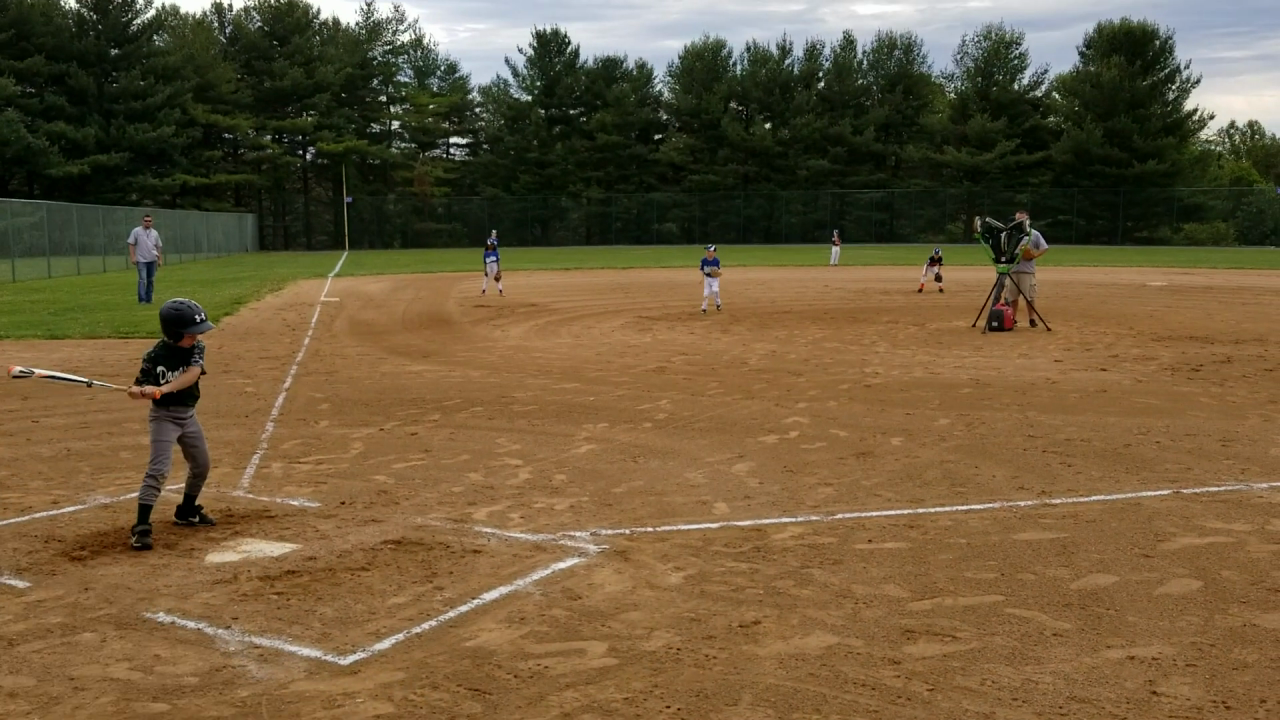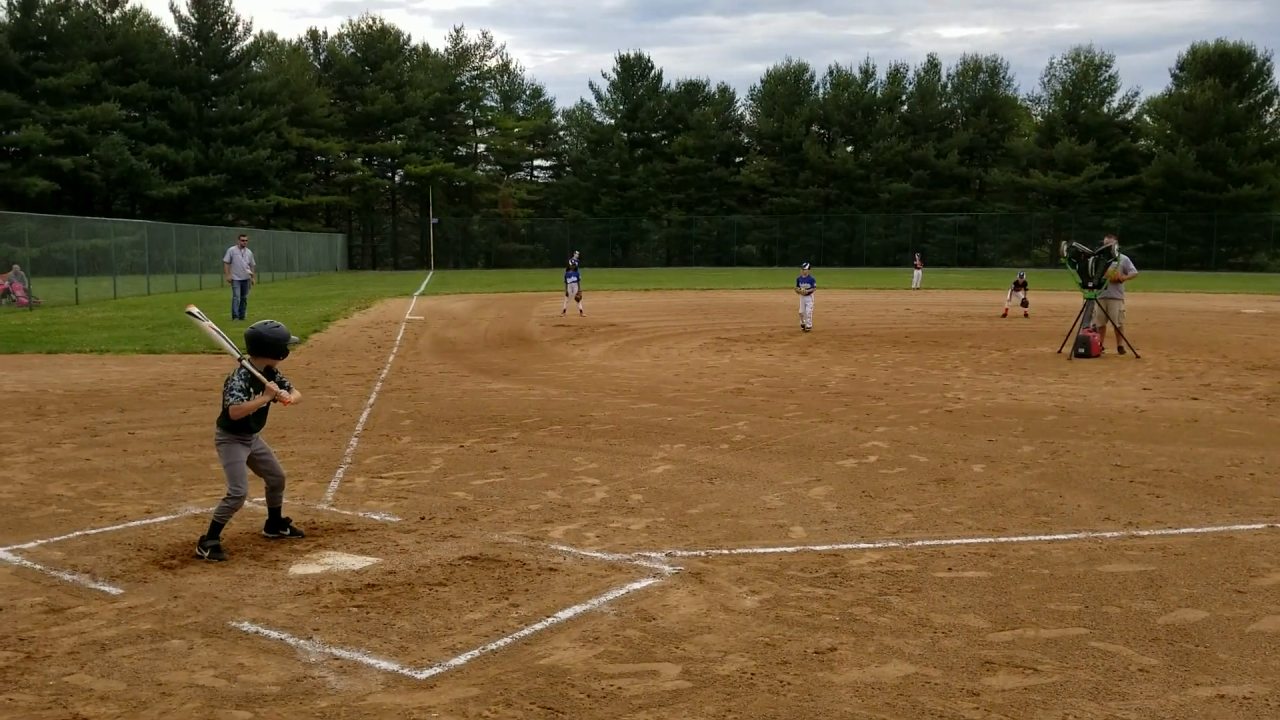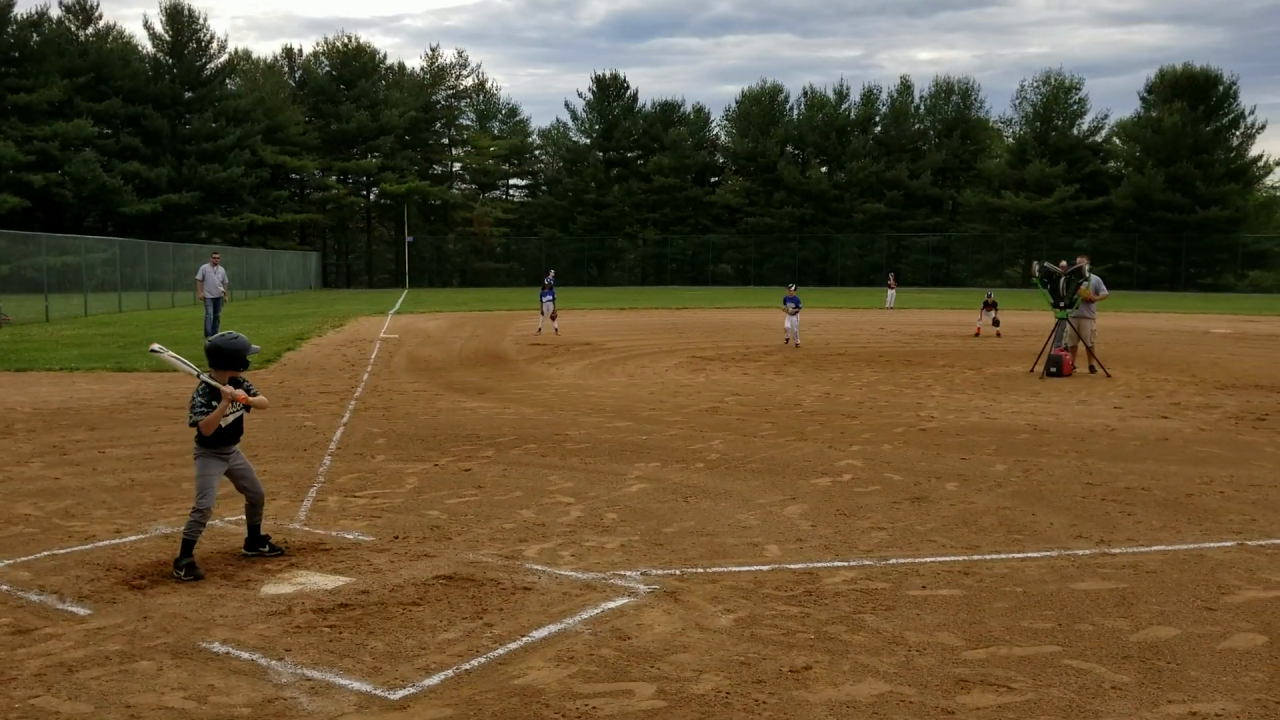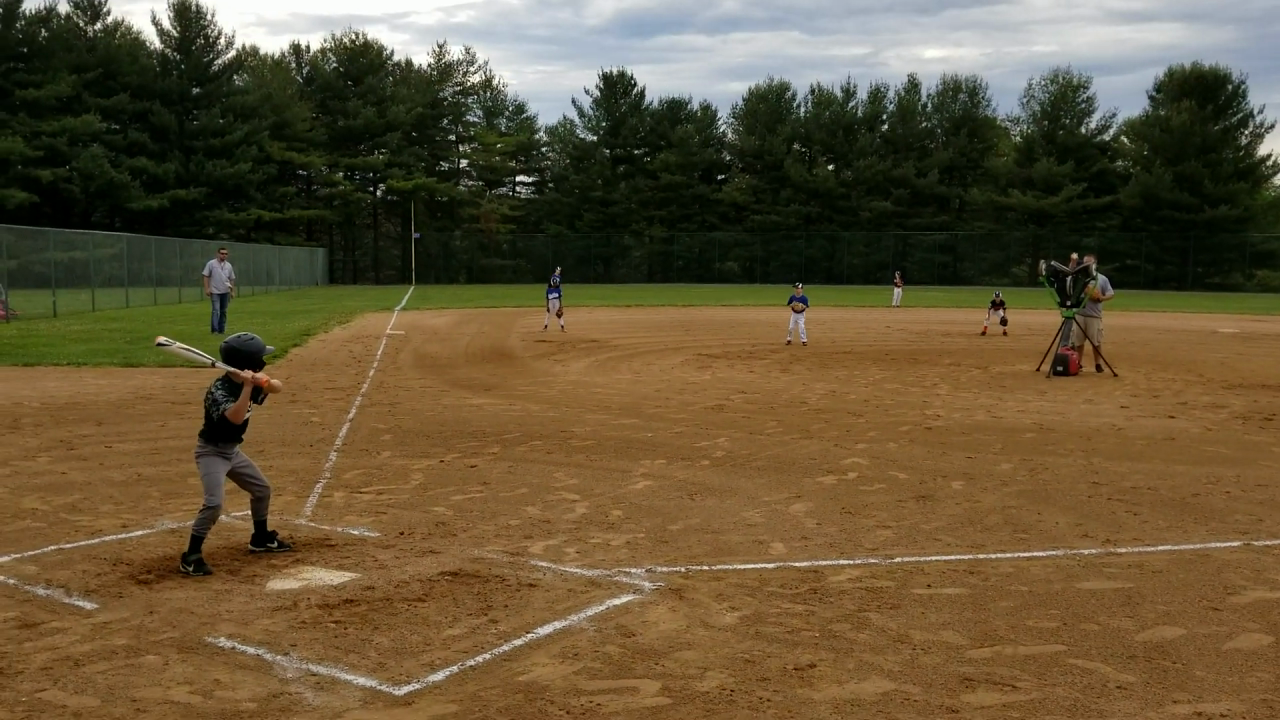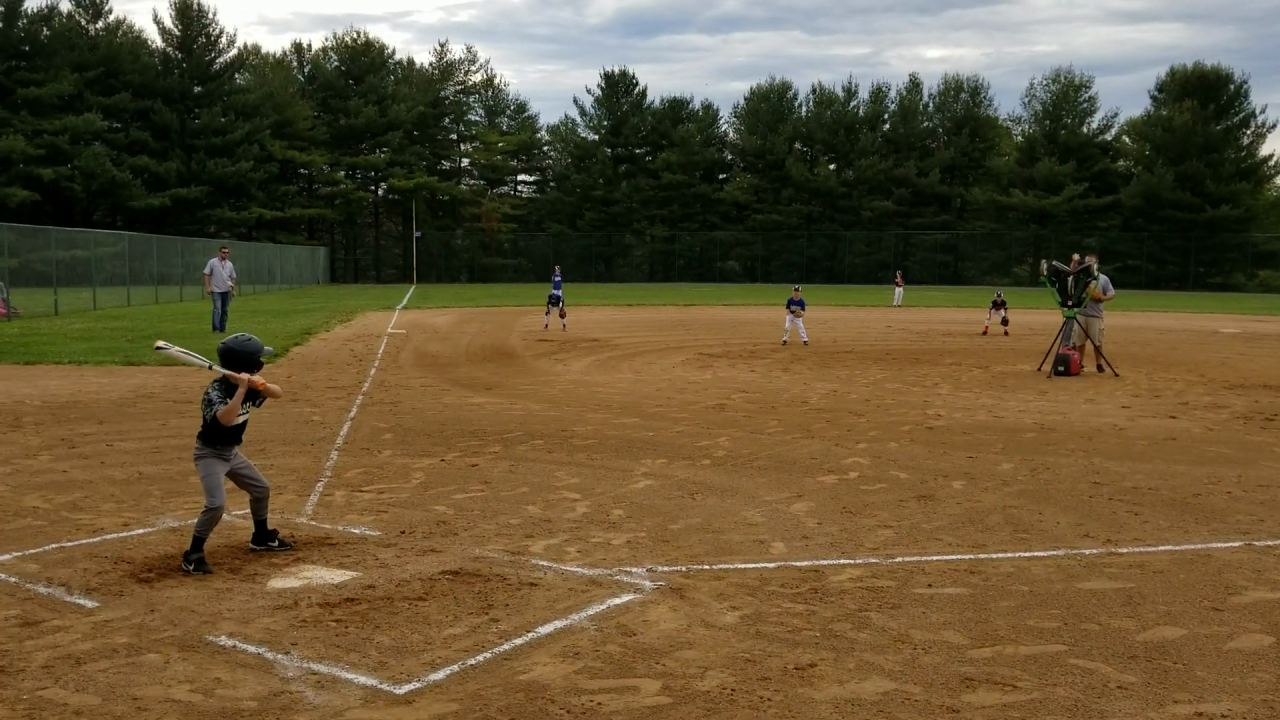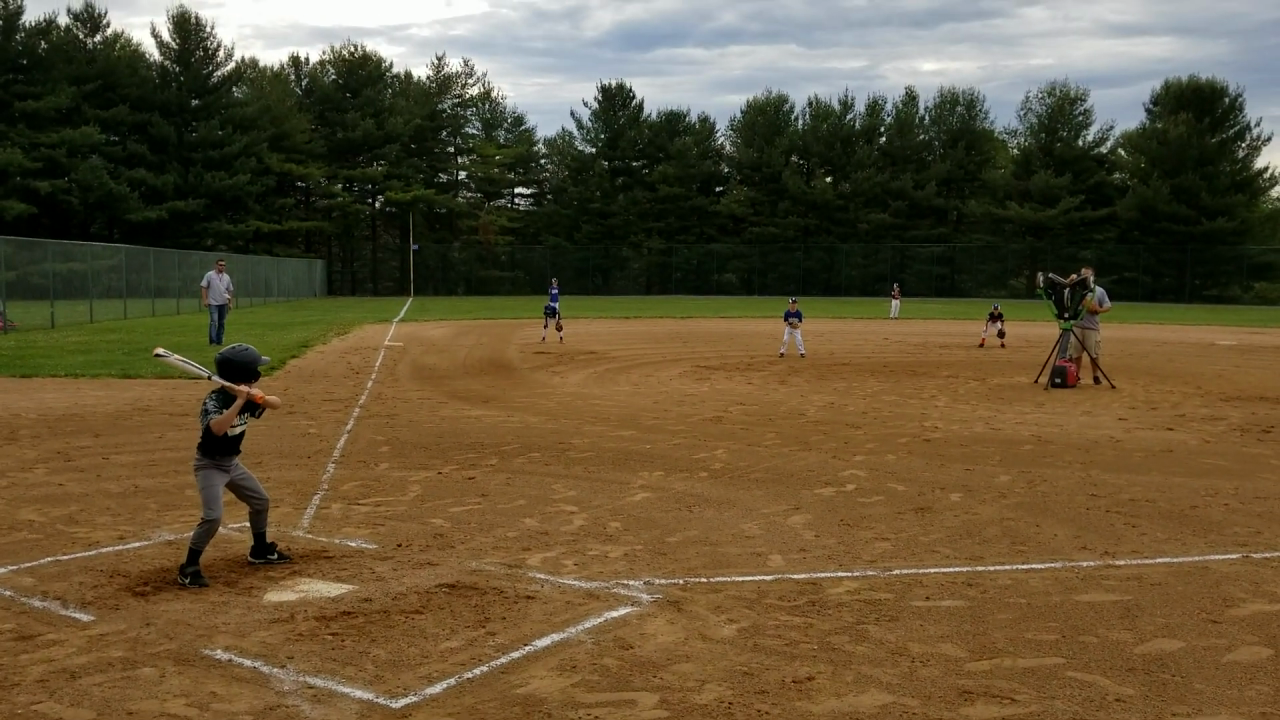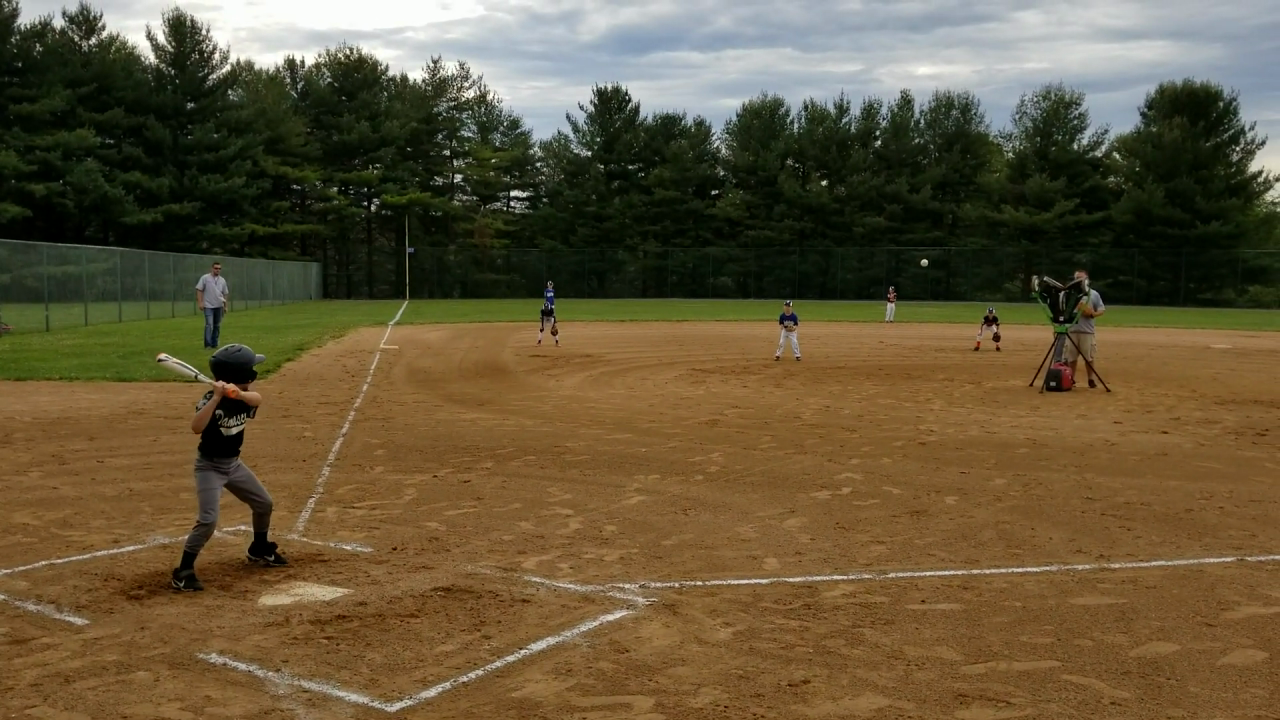
dt=0.7s
person 1, frame 1
left shoulder: (197, 347)
right shoulder: (154, 355)
left elbow: (193, 373)
right elbow: (143, 387)
left wrist: (163, 387)
right wrist: (140, 392)
left hip: (189, 415)
right hip: (163, 417)
left knee: (201, 465)
right knee: (158, 470)
left ankle: (186, 511)
right ankle: (141, 527)
person 1, frame 2
left shoulder: (270, 373)
right shoulder: (240, 378)
left elbow: (297, 393)
right elbow: (234, 412)
left wrist: (287, 397)
right wrist: (265, 397)
left hip: (251, 437)
right hip: (230, 439)
left knee: (276, 478)
right knee: (238, 492)
left ankle: (275, 525)
right ankle: (208, 541)
person 1, frame 3
left shoulder: (238, 383)
right shoulder: (203, 393)
left elbow: (264, 402)
right elbow: (205, 429)
left wrist: (246, 399)
right wrist: (225, 403)
left hip: (233, 451)
right hip: (209, 454)
left knee: (256, 495)
right knee: (203, 507)
left ankle: (255, 542)
right ankle: (183, 561)
person 1, frame 4
left shoulder: (246, 382)
right shoulder: (218, 390)
left elbow: (277, 387)
right elbow: (236, 417)
left wrist: (264, 381)
right wrist: (248, 387)
left hip: (233, 450)
right hip: (212, 452)
left knee: (262, 489)
right knee: (214, 503)
left ankle: (261, 538)
right ankle: (191, 556)
person 1, frame 5
left shoulder: (247, 385)
right shoulder: (215, 390)
left elbow: (278, 393)
right elbow: (226, 419)
left wrist: (261, 384)
right wrist: (241, 389)
left hip: (231, 452)
right hip: (209, 453)
left knee: (261, 489)
right knee: (216, 504)
left ankle: (262, 537)
right ankle: (193, 555)
person 1, frame 6
left shoulder: (247, 397)
right shoulder: (214, 401)
left elbow: (277, 404)
right elbow: (217, 429)
left wrist: (261, 398)
right wrist: (239, 401)
left hip: (232, 462)
right hip: (209, 465)
left knee: (260, 502)
right knee: (212, 517)
left ankle: (260, 550)
right ankle: (189, 568)
person 1, frame 7
left shoulder: (244, 396)
right shoulder: (213, 398)
left elbow: (257, 399)
right elbow: (197, 427)
left wrist: (233, 393)
right wrist: (211, 400)
left hip: (234, 464)
right hip: (209, 467)
left knee: (263, 503)
right knee: (208, 520)
left ankle: (259, 550)
right ankle: (183, 571)
